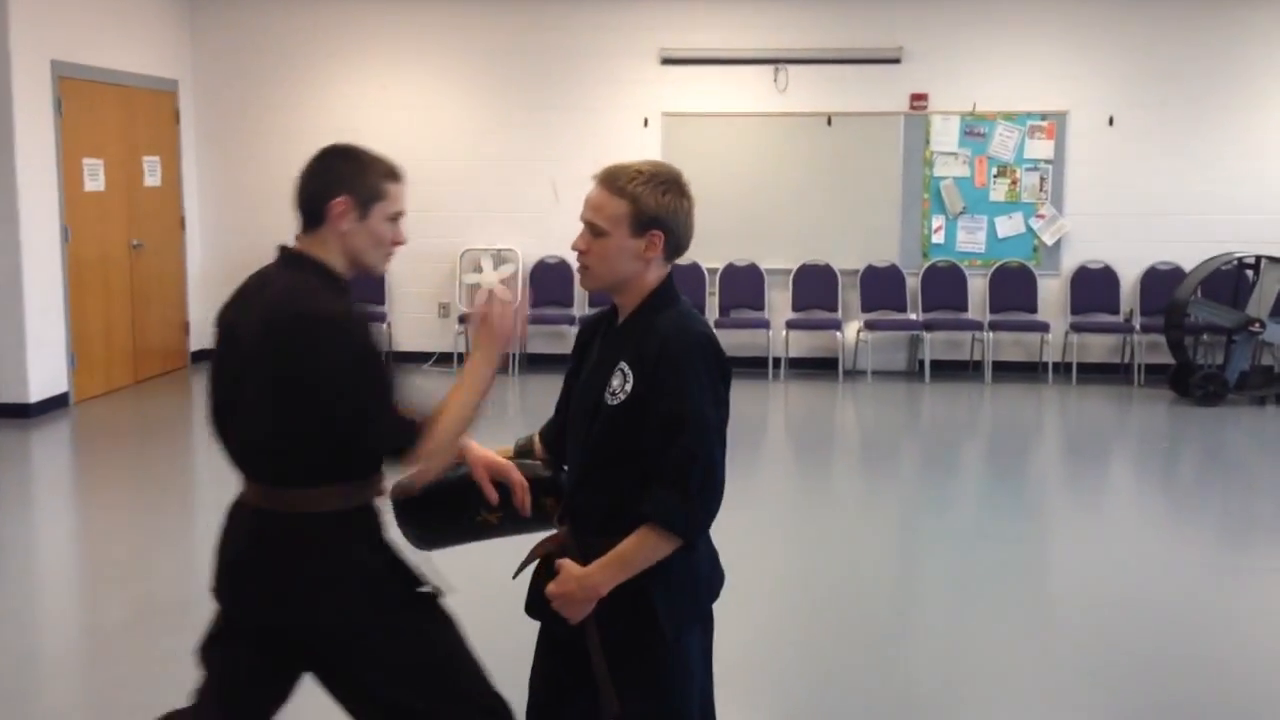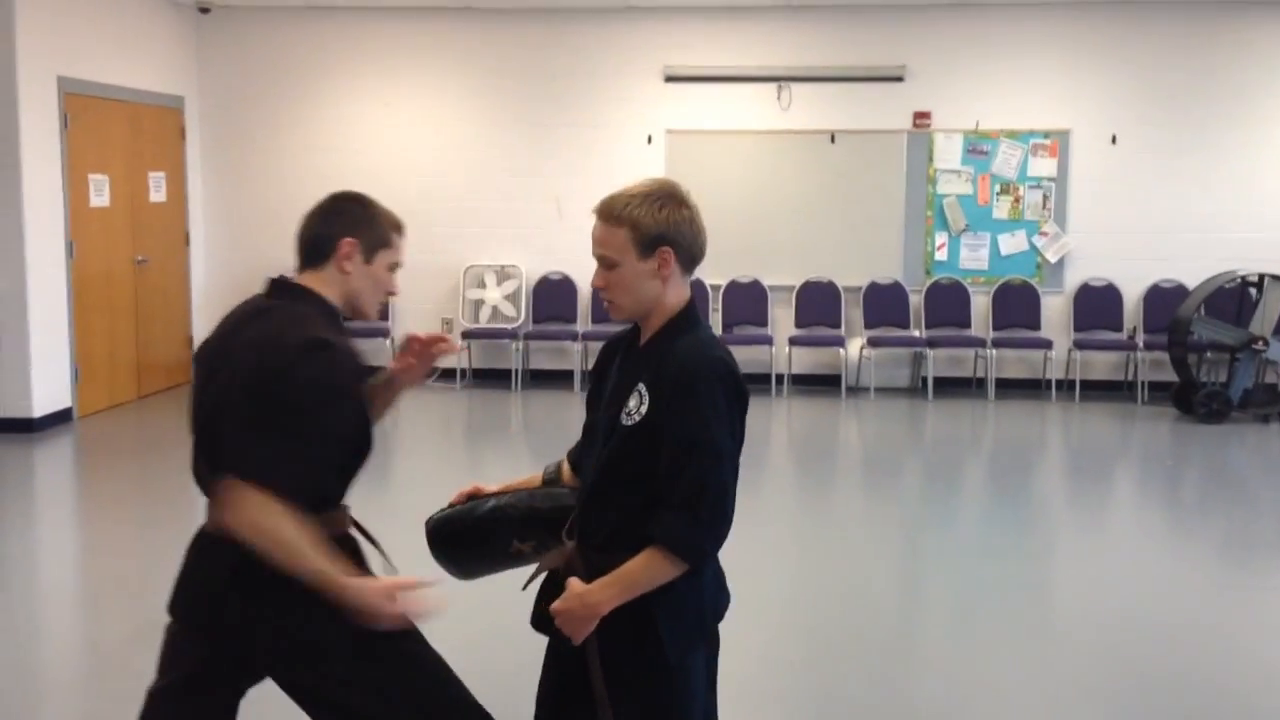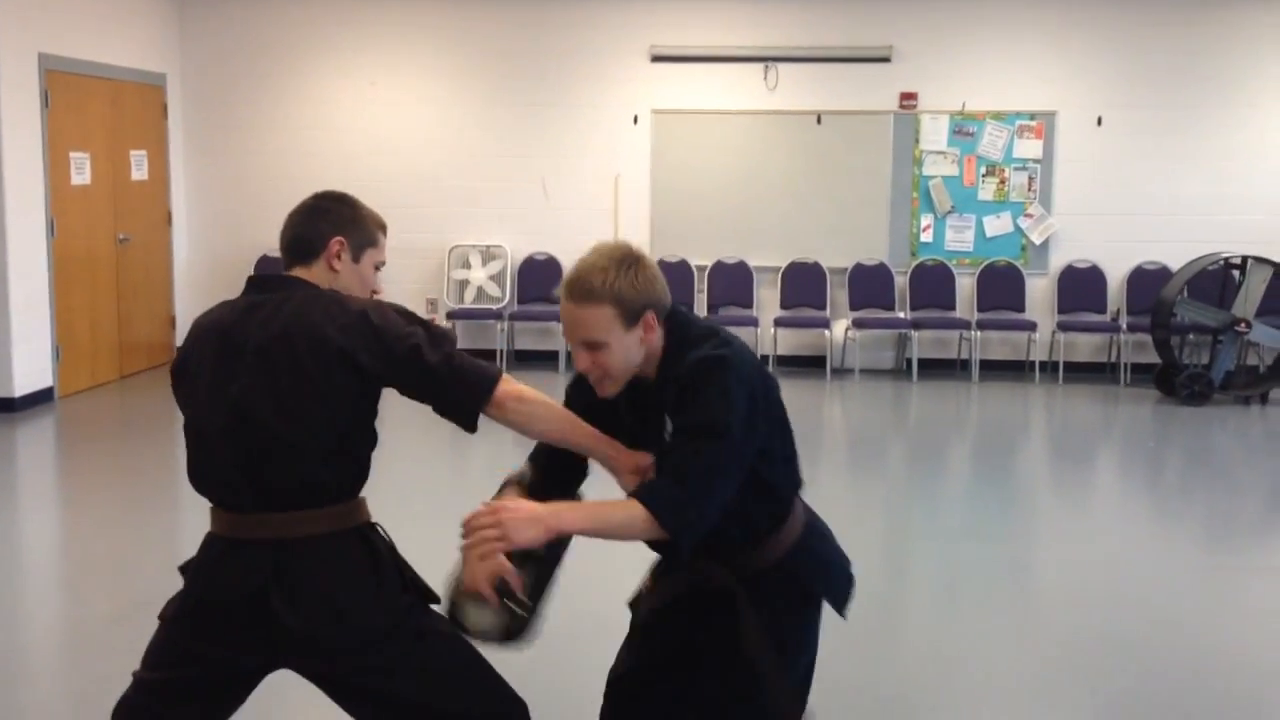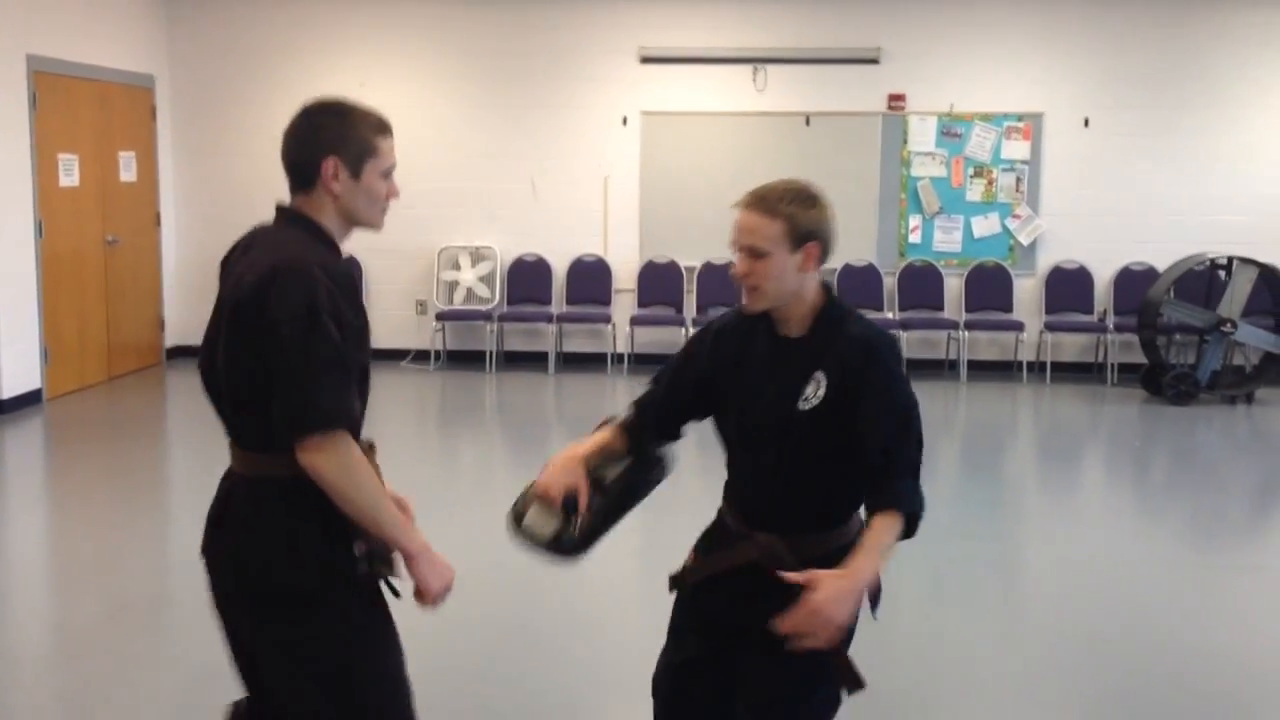
dt=0.7s
person 1, frame 1
left shoulder: (261, 297)
right shoulder: (322, 322)
right elbow: (412, 460)
left wrist: (467, 450)
right wrist: (484, 358)
left hip: (259, 543)
right hip: (327, 557)
person 1, frame 2
left shoulder: (247, 325)
right shoulder: (318, 354)
right elbow: (247, 507)
left wrist: (395, 382)
right wrist: (349, 589)
left hip: (219, 575)
right hip: (293, 588)
person 1, frame 3
left shoulder: (207, 333)
right shoulder: (359, 327)
right elbow: (502, 397)
right wrist: (615, 454)
left hip: (230, 574)
right hip: (335, 580)
person 1, frame 4
left shoulder: (258, 253)
right shoulder: (307, 278)
right elbow: (321, 445)
left wrist: (373, 492)
right wrist: (414, 548)
left hip: (246, 522)
right hip: (293, 536)
person 2, frame 1
left shoulder: (682, 345)
right shoulder: (600, 330)
left elbow: (689, 501)
left wrist: (598, 576)
left hip: (654, 590)
right hip: (587, 566)
person 2, frame 2
left shoulder: (702, 371)
right shoulder: (621, 352)
left elbow: (696, 529)
left wrist: (600, 597)
right wrist: (509, 492)
left hip: (656, 609)
right hip: (591, 595)
person 2, frame 3
left shoulder: (717, 372)
right shoulder: (607, 376)
left elbow: (681, 508)
right elbow: (553, 467)
left wrist: (552, 519)
right wrist: (507, 513)
left hip: (773, 581)
right hip: (695, 570)
person 2, frame 4
left shoulder: (865, 354)
right shoulder: (730, 337)
left elbow: (895, 488)
right elbow: (654, 416)
left wrist: (856, 576)
right wrist: (578, 453)
left hip: (814, 574)
right hip: (730, 553)
